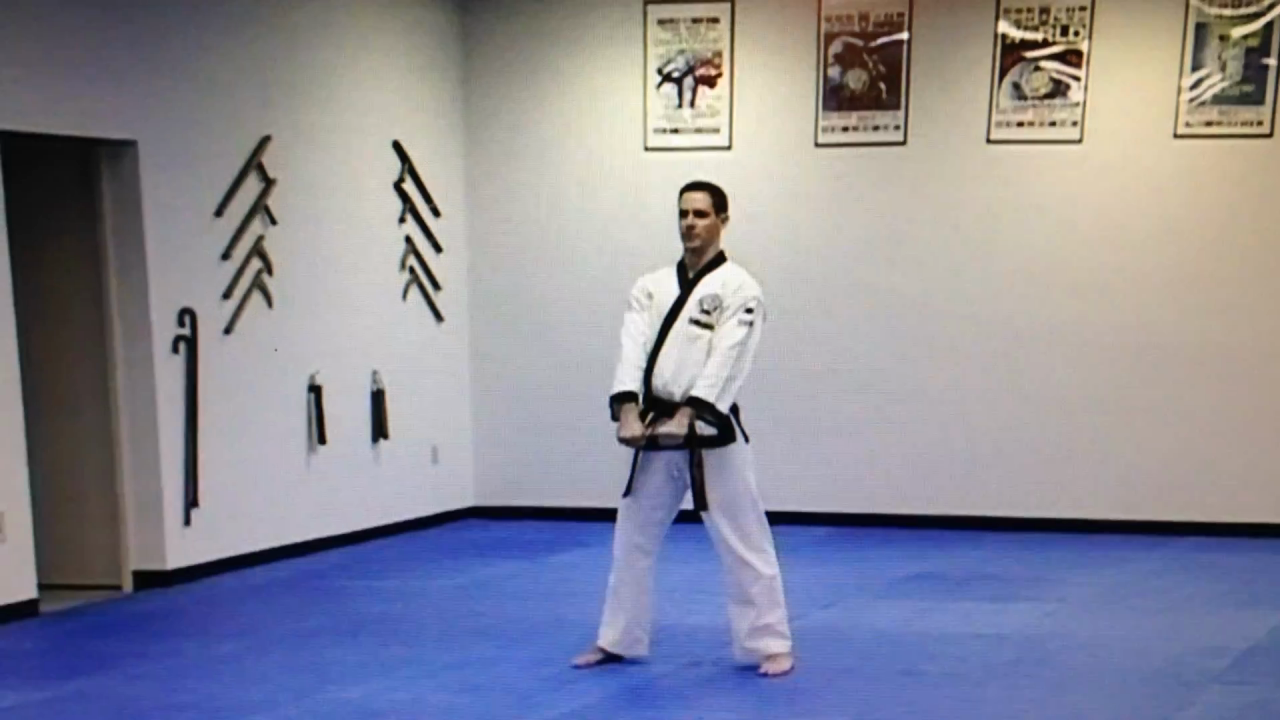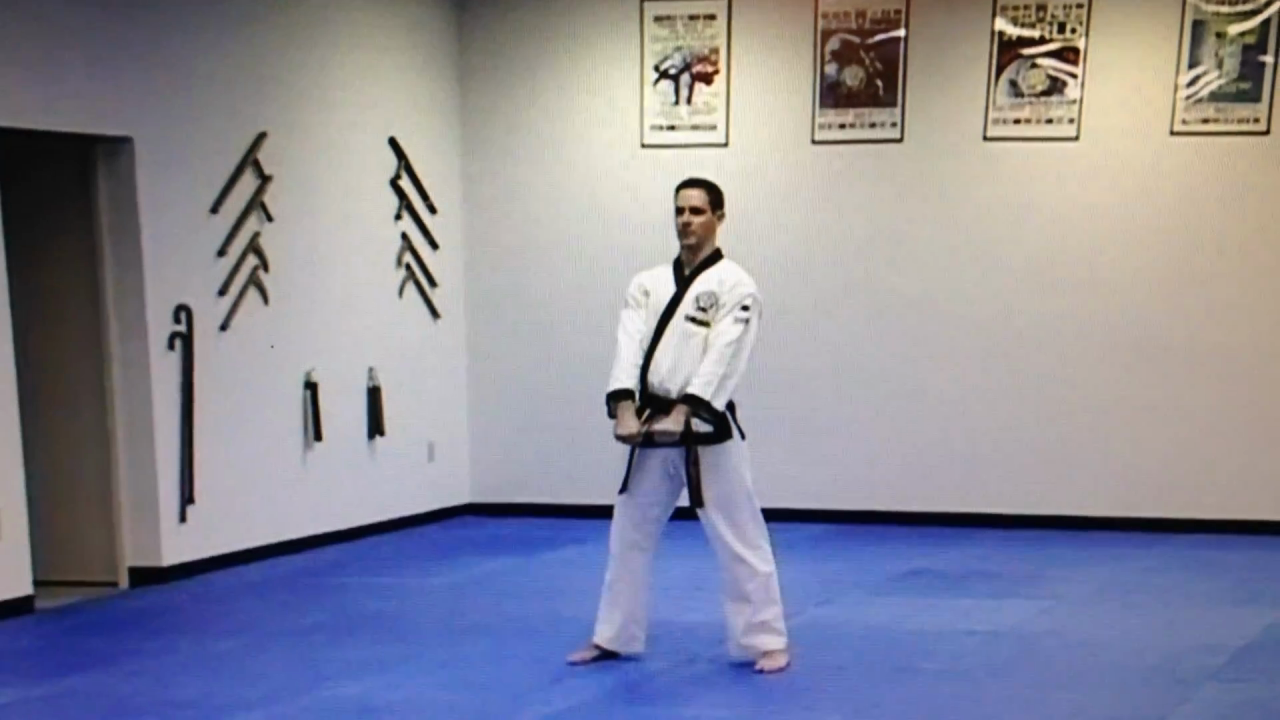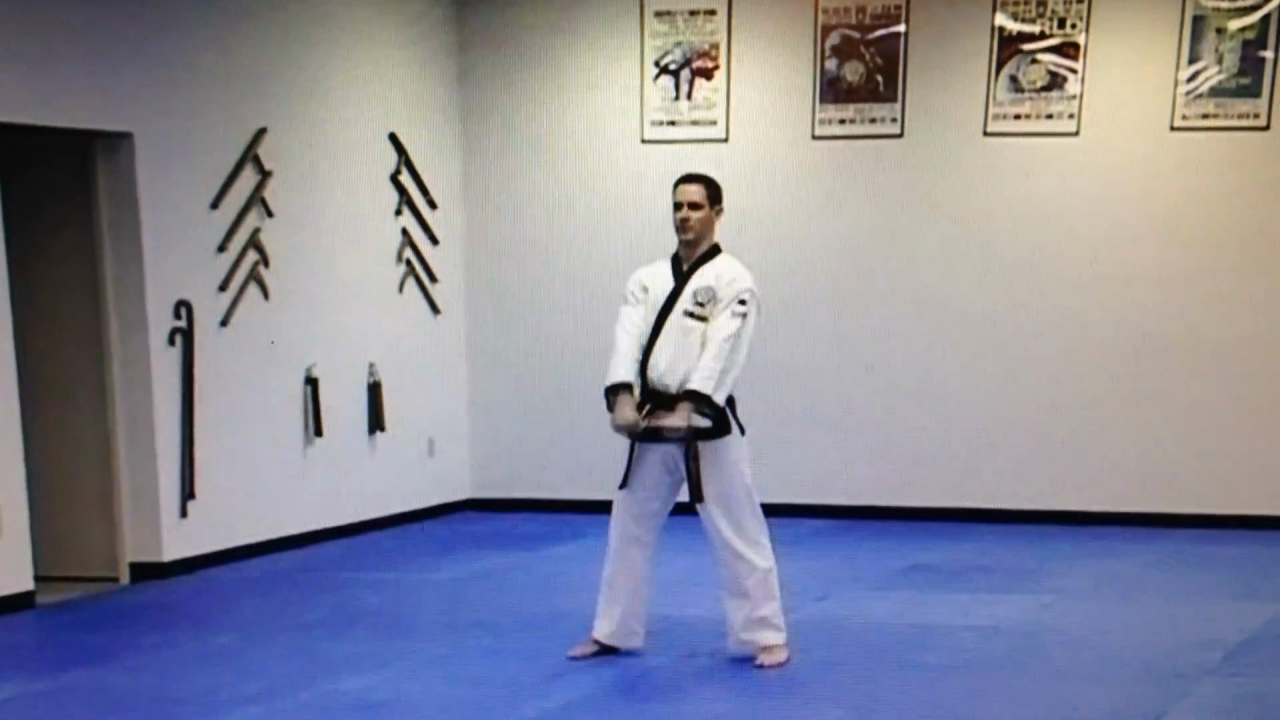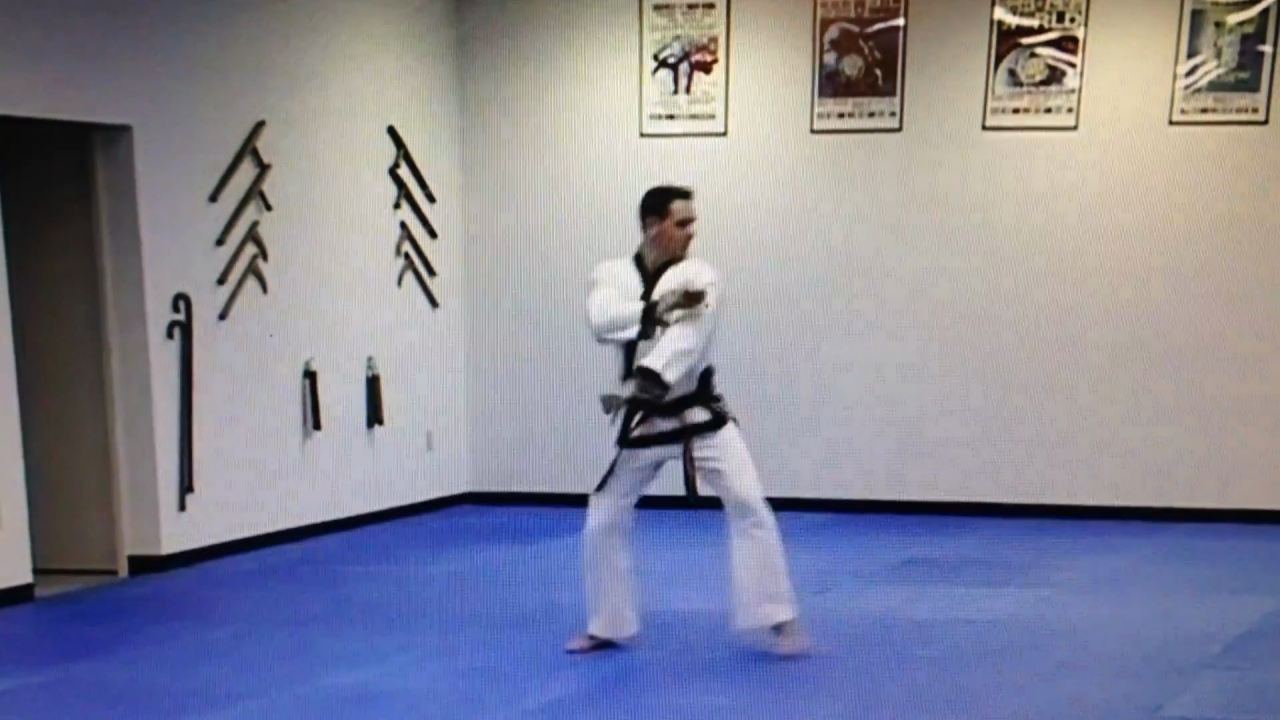
dt=0.3s
person 1, frame 1
left shoulder: (739, 288)
right shoulder: (650, 286)
left elbow: (726, 362)
right elbow: (632, 351)
left wrist: (686, 416)
right wrist: (627, 411)
left hip: (712, 434)
right hip: (655, 433)
left knee: (743, 541)
right knee: (633, 538)
left ankle: (770, 644)
right ankle: (616, 639)
person 1, frame 2
left shoulder: (735, 285)
right shoulder: (647, 283)
left elbow: (723, 359)
right elbow: (629, 348)
left wrist: (683, 413)
right wrist: (625, 408)
left hip: (707, 430)
right hip: (651, 428)
left knee: (738, 539)
right knee: (629, 536)
left ankle: (766, 641)
right ankle: (612, 637)
person 1, frame 3
left shoulder: (733, 279)
right shoulder: (645, 279)
left elbow: (723, 352)
right elbow: (627, 341)
left wrist: (688, 409)
right wrist: (622, 399)
left hip: (708, 425)
right hip: (651, 423)
left knee: (739, 534)
right knee: (629, 531)
left ankle: (766, 636)
right ankle: (612, 632)
person 1, frame 4
left shoulder: (699, 277)
right shoulder: (611, 273)
left elbow: (686, 340)
right elbow: (607, 319)
left wrist: (641, 382)
right wrist: (661, 307)
left hip: (699, 417)
right hip: (641, 422)
left knee: (749, 509)
right knee: (604, 525)
left ankle: (778, 617)
right ankle: (606, 627)
